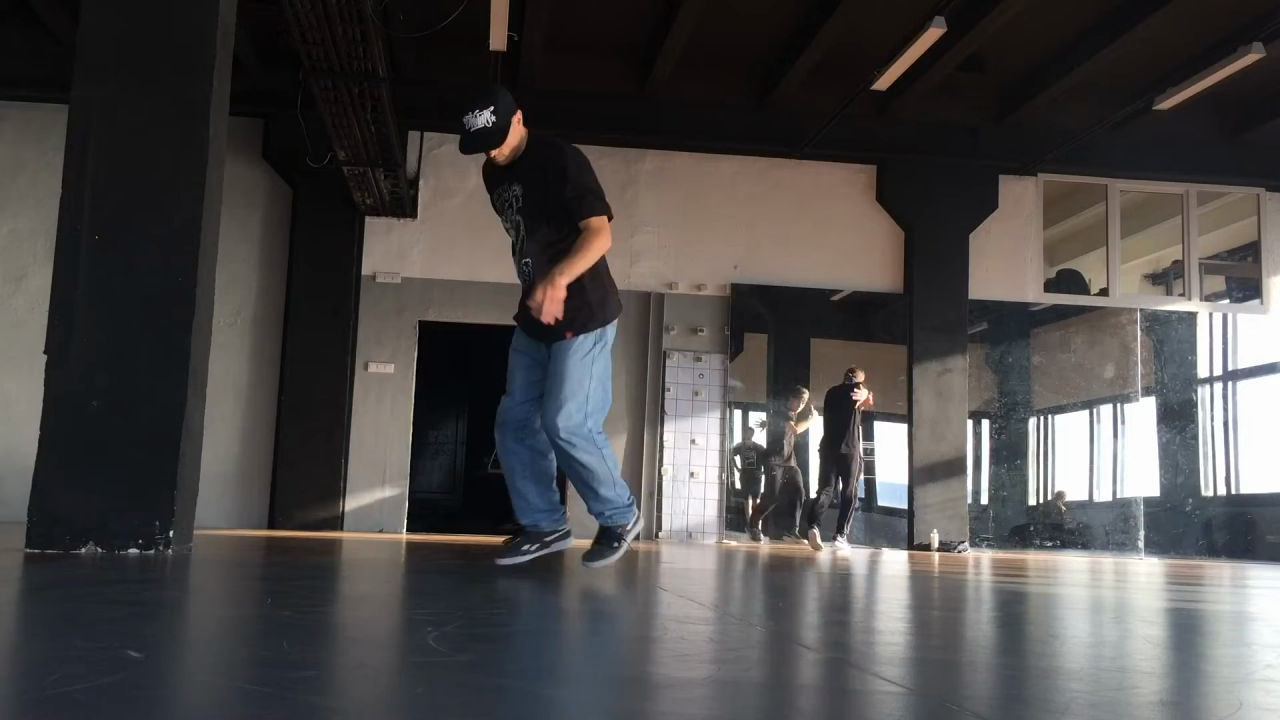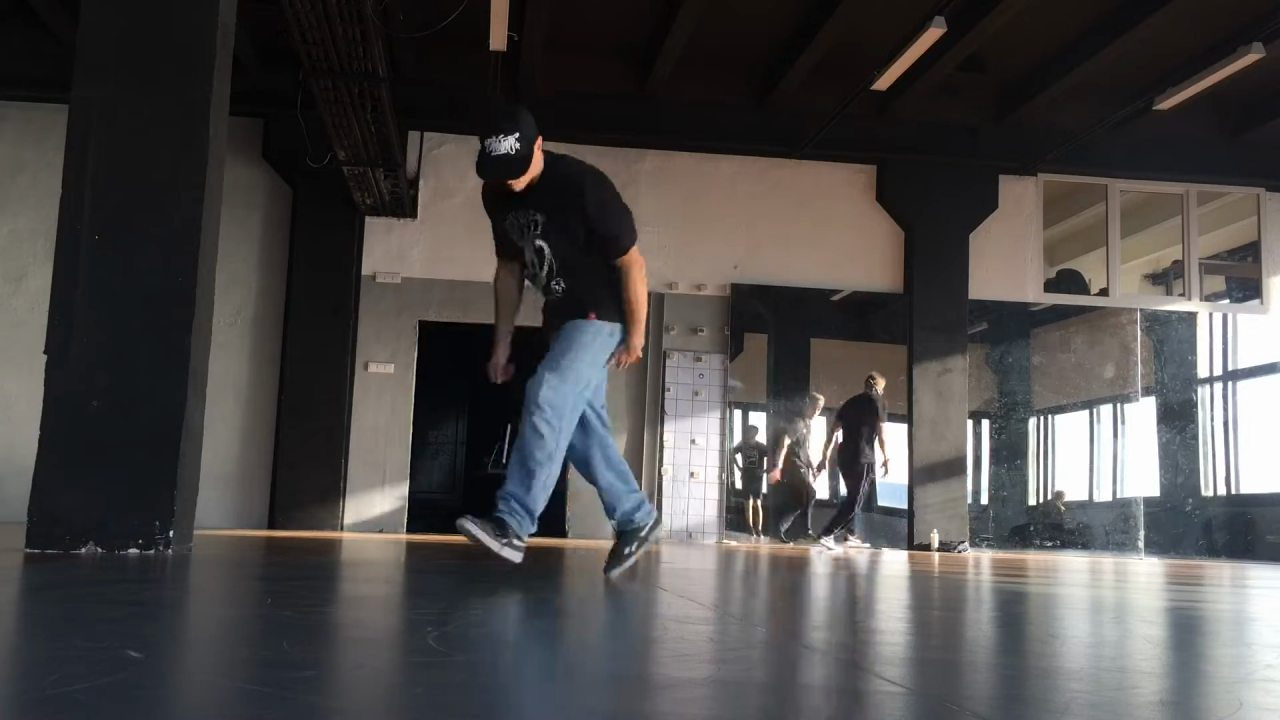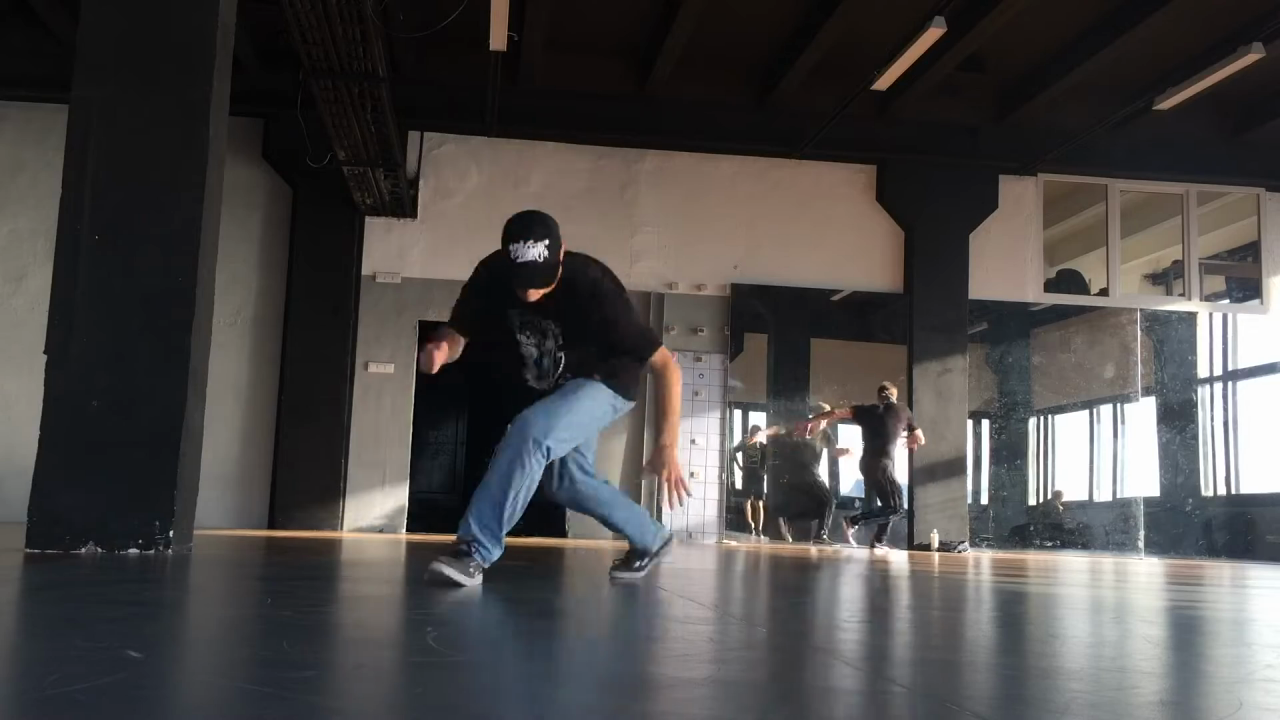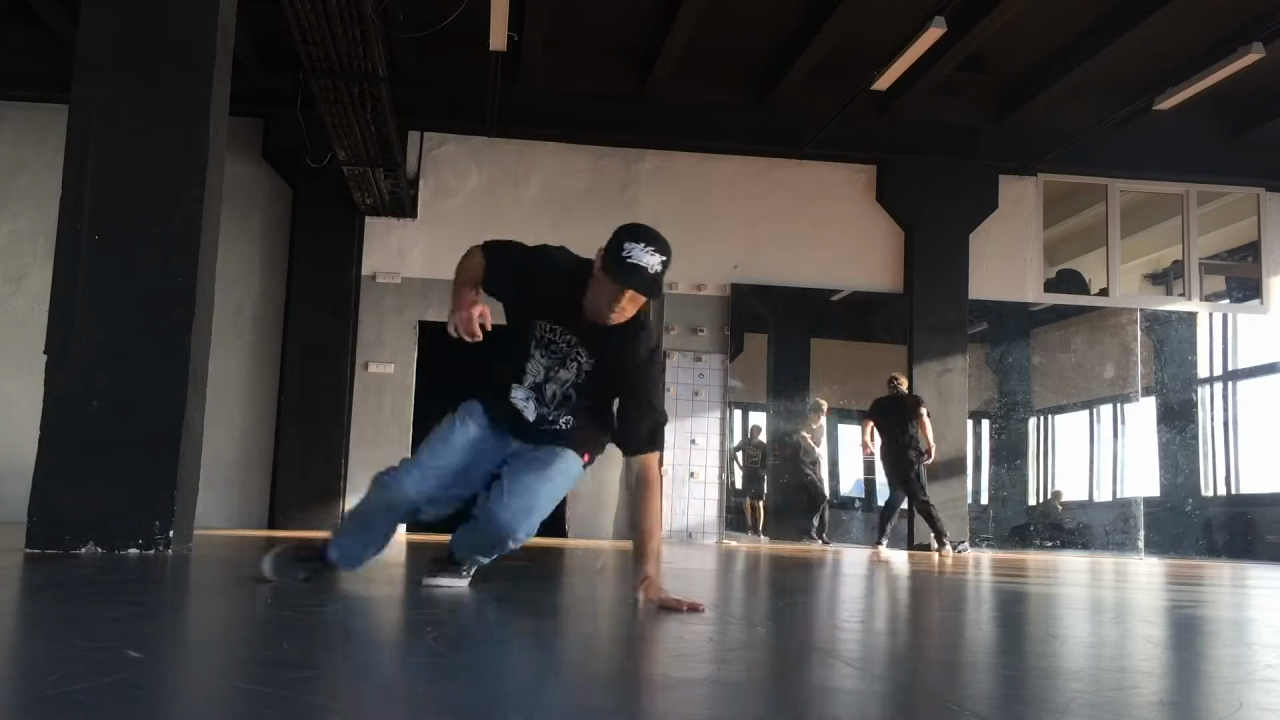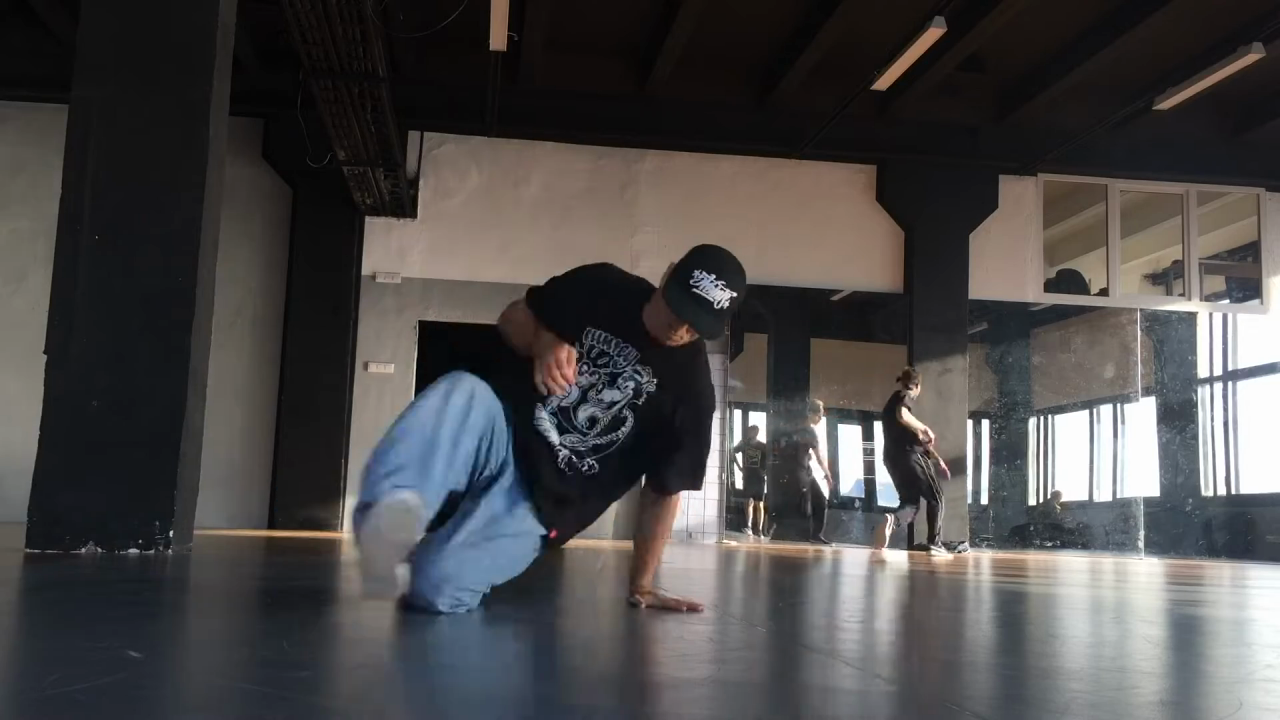
dt=0.2s
person 1, frame 1
left shoulder: (561, 161)
right shoulder: (495, 172)
left elbow: (598, 232)
left wrist: (557, 281)
left hip: (582, 317)
right hip: (535, 317)
left knee: (569, 426)
right knee: (514, 425)
left ankle: (619, 517)
right ankle: (543, 525)
person 1, frame 2
left shoulder: (584, 187)
right shoulder: (496, 194)
left elbow: (631, 263)
right elbow: (509, 267)
left wrist: (634, 336)
right wrist: (502, 341)
left hip: (604, 319)
right hip: (566, 322)
left knee: (546, 402)
right knee: (581, 427)
left ankle: (514, 526)
right ankle: (634, 521)
person 1, frame 3
left shoulder: (595, 293)
right shoulder: (492, 277)
left elbow: (666, 367)
right elbow: (460, 332)
left wrist: (665, 445)
right wrist: (441, 348)
left hip: (600, 385)
right hip: (539, 389)
left knee: (531, 434)
right knee: (572, 481)
left ankle: (475, 554)
right ankle: (651, 536)
person 1, frame 4
left shoulder: (639, 354)
right shoulder: (550, 266)
left elbow: (644, 467)
right elbow: (475, 257)
left wrist: (647, 577)
right wrist: (464, 298)
left hip: (558, 445)
right hip: (495, 415)
left knee: (511, 515)
right knee: (404, 488)
left ankle: (467, 553)
right ankle: (332, 553)
person 1, frame 5
left shoulder: (690, 385)
right shoulder: (601, 288)
left elbow: (664, 489)
right elbow: (516, 317)
left wrist: (641, 583)
right wrist: (541, 351)
left hip: (534, 499)
right hip: (500, 434)
left knee: (439, 591)
right knee: (459, 394)
